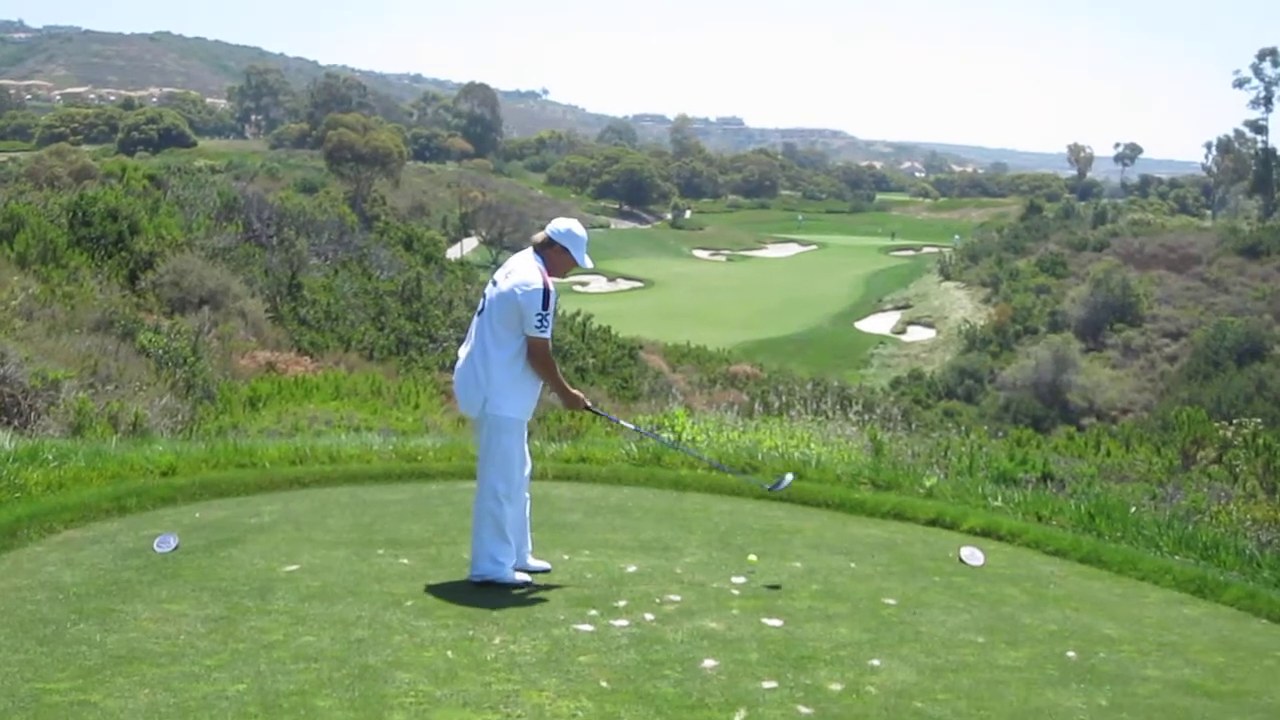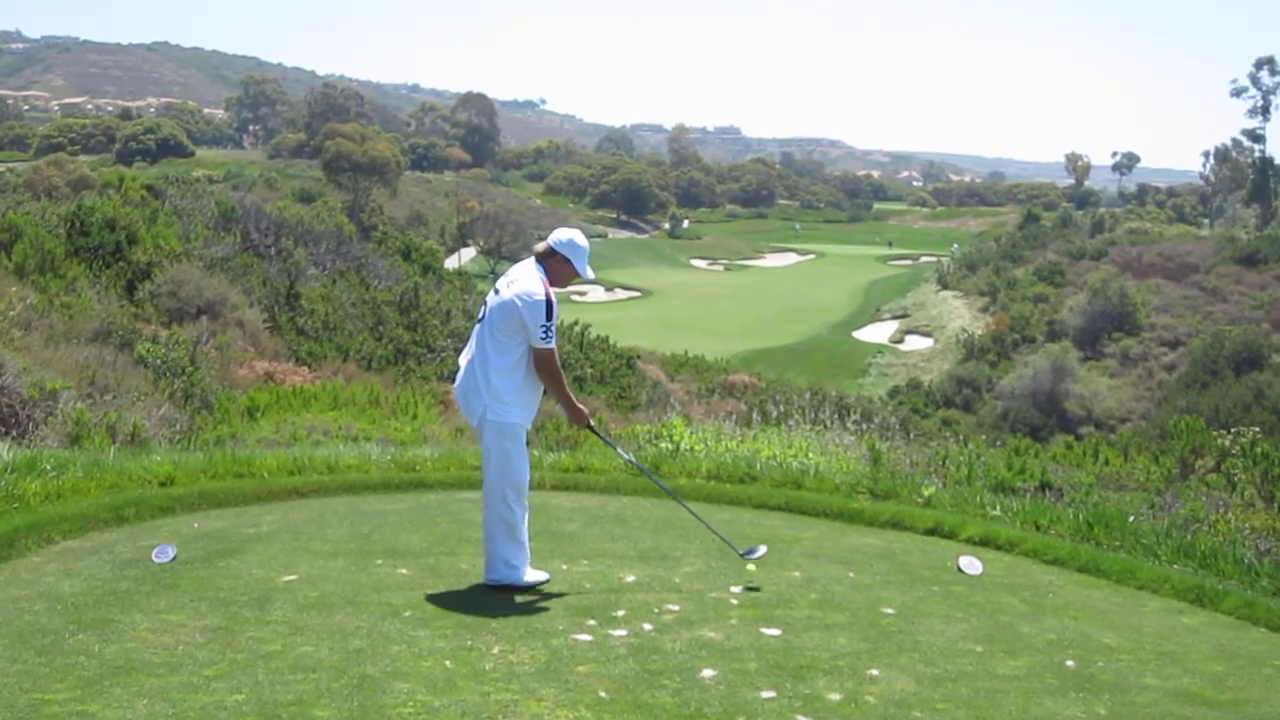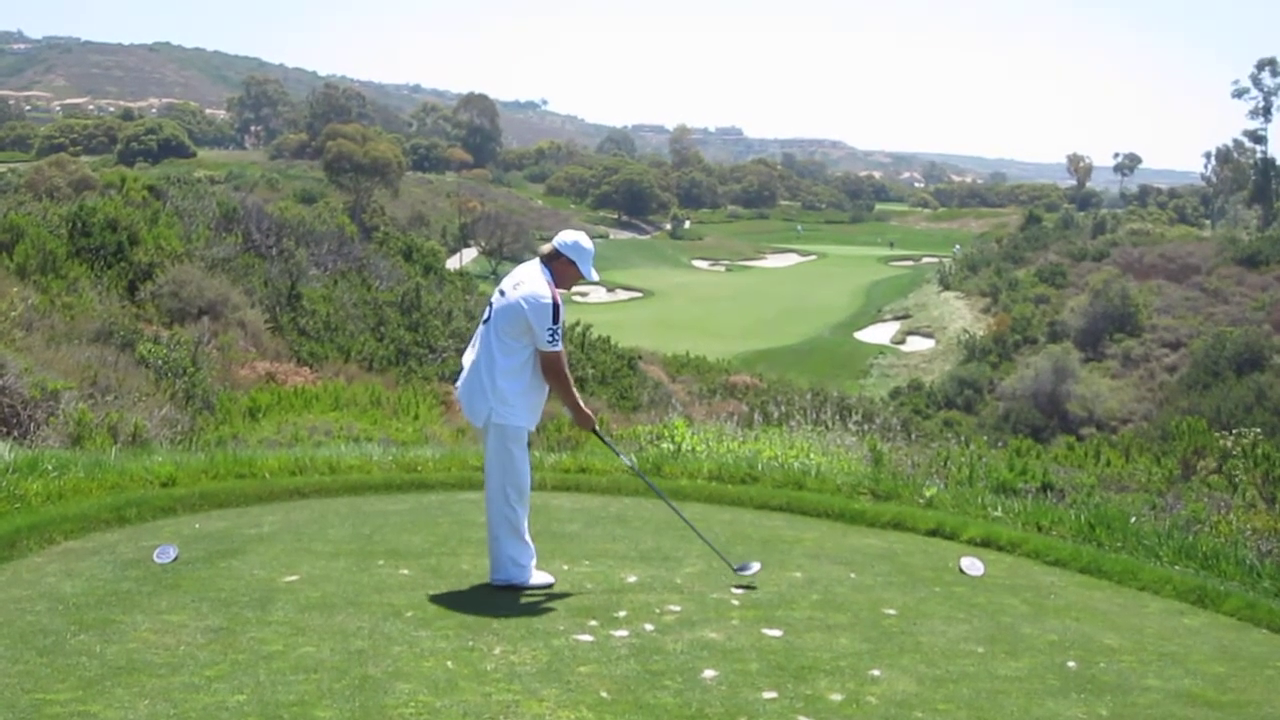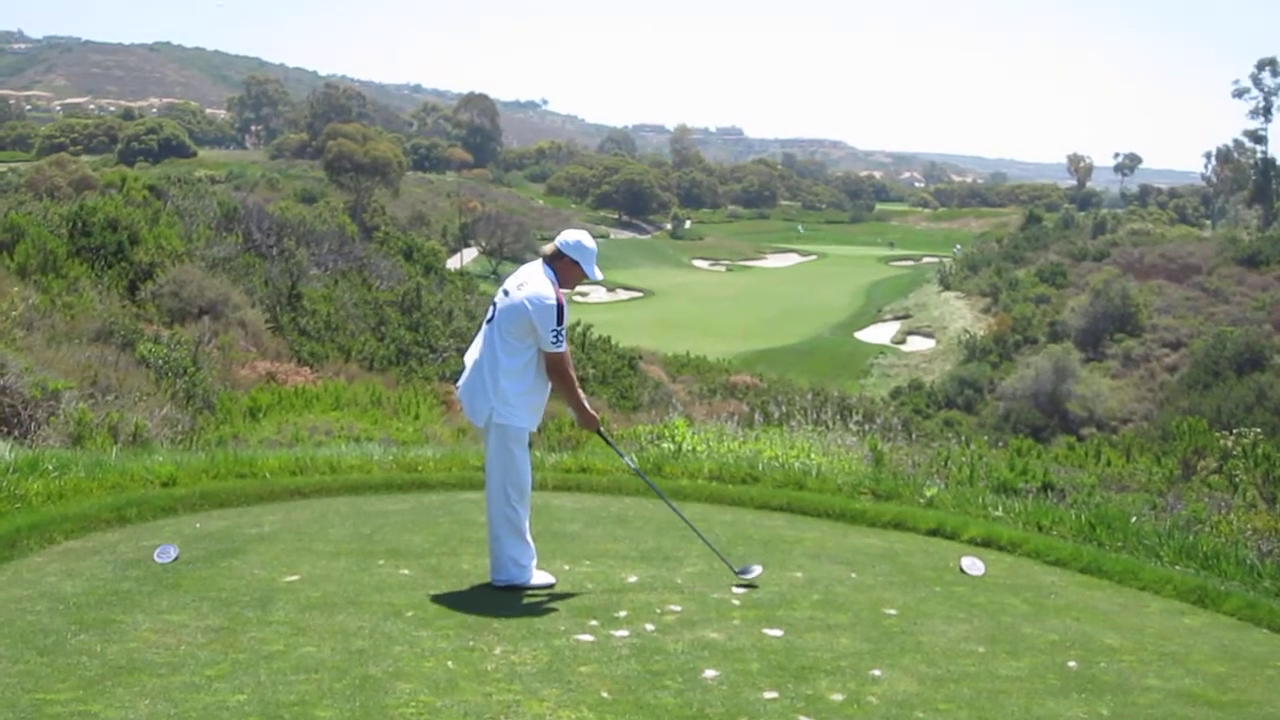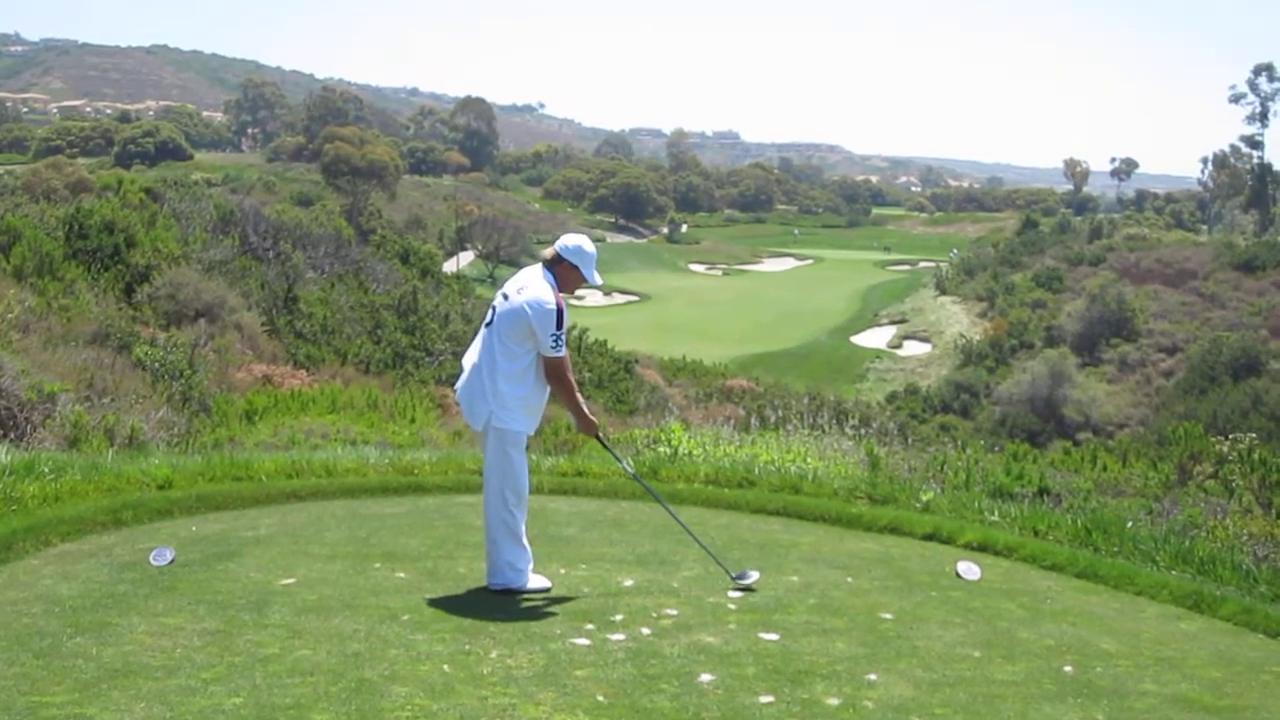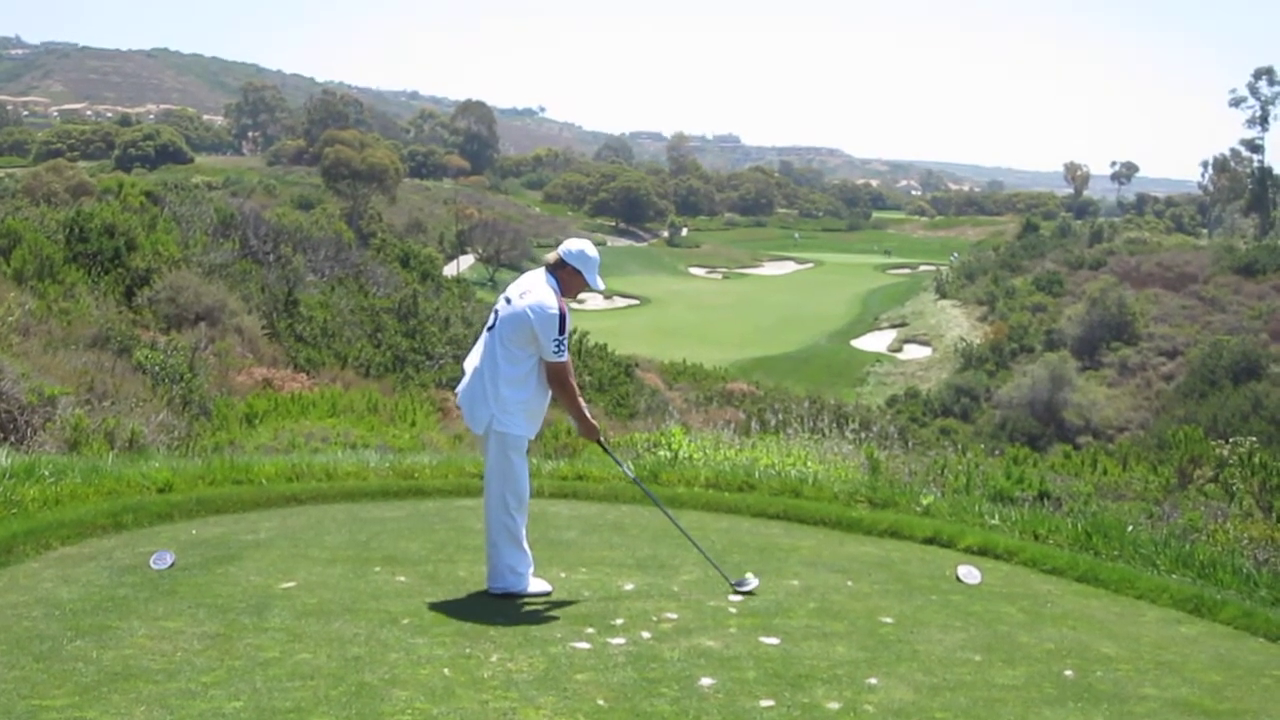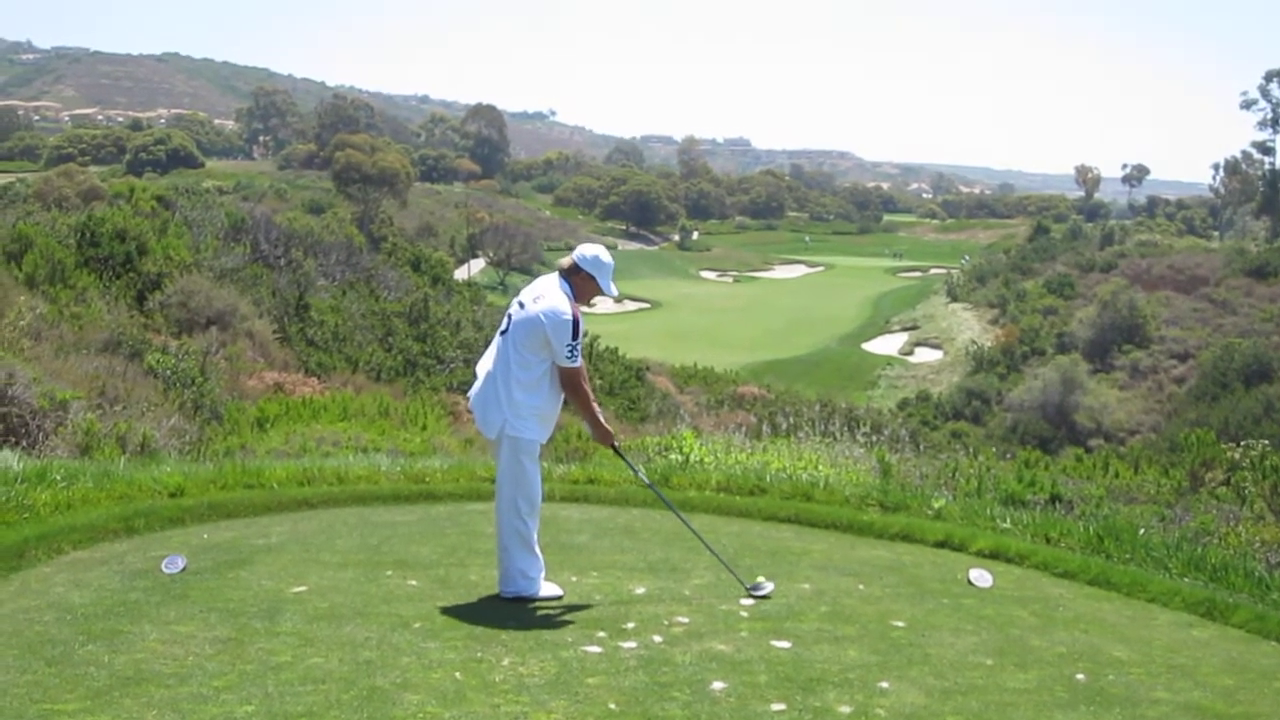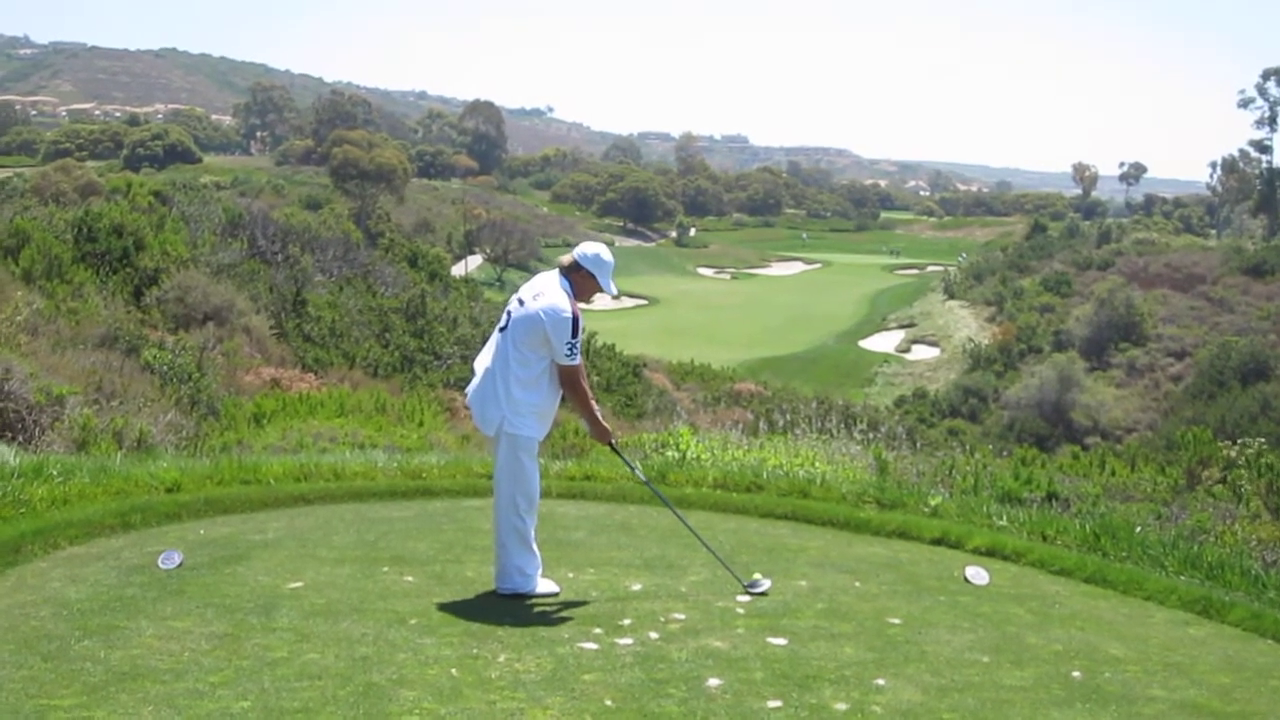
dt=0.2s
person 1, frame 1
left shoulder: (521, 263)
right shoulder: (537, 285)
right elbow: (539, 354)
left wrist: (556, 386)
right wrist: (565, 393)
left hip: (496, 384)
right hip: (497, 391)
left knee: (515, 475)
right knee: (500, 480)
left ankle: (514, 555)
right ankle: (491, 565)
person 1, frame 2
left shoulder: (522, 272)
right shoulder: (538, 296)
left elbow: (546, 353)
right elbow: (545, 365)
left wrist: (565, 396)
right wrist: (571, 407)
left hip: (494, 391)
right hip: (497, 397)
left knee: (511, 482)
right knee: (508, 484)
left ankle: (511, 563)
right ankle: (505, 568)
person 1, frame 3
left shoulder: (526, 273)
right shoulder: (543, 298)
left elbow: (554, 352)
right elbow: (551, 368)
left wrist: (573, 395)
right wrist: (577, 410)
left hip: (495, 390)
right hip: (501, 398)
left knee: (510, 485)
right knee: (510, 486)
left ankle: (514, 564)
right ankle: (513, 569)
person 1, frame 4
left shoulder: (530, 274)
right shoulder: (547, 298)
left elbow: (558, 353)
right elbow: (556, 369)
left wrist: (578, 394)
right wrist: (581, 410)
left hip: (495, 390)
right hip: (503, 398)
left knee: (510, 485)
right knee: (511, 487)
left ankle: (514, 564)
right ankle: (514, 570)
person 1, frame 5
left shoulder: (529, 277)
right shoulder: (547, 303)
left elbow: (557, 357)
right elbow: (555, 373)
left wrist: (577, 398)
right wrist: (580, 415)
left hip: (493, 393)
right hip: (501, 402)
left knee: (507, 489)
right knee: (508, 491)
left ankle: (510, 567)
right ankle: (510, 574)
person 1, frame 6
left shoulder: (532, 281)
right shoulder: (550, 308)
left elbow: (560, 361)
right elbow: (558, 377)
left wrist: (579, 402)
right wrist: (583, 420)
left hip: (494, 397)
right hip: (503, 406)
left knee: (507, 493)
right knee: (509, 495)
left ankle: (511, 570)
right ankle: (510, 578)
person 1, frame 7
left shoulder: (545, 285)
right shoulder: (563, 313)
left elbow: (574, 367)
right elbow: (571, 382)
left wrist: (594, 407)
right wrist: (596, 424)
left hip: (505, 400)
right hip: (515, 410)
left knee: (519, 496)
right knee: (521, 499)
left ankle: (522, 574)
right ankle: (522, 582)
person 1, frame 8
left shoulder: (544, 282)
right shoulder: (563, 311)
left elbow: (572, 365)
right elbow: (570, 380)
left wrist: (591, 403)
right wrist: (595, 423)
left hip: (504, 396)
right hip: (513, 406)
left knee: (519, 491)
right knee: (518, 494)
left ankle: (519, 569)
right ankle: (518, 578)
